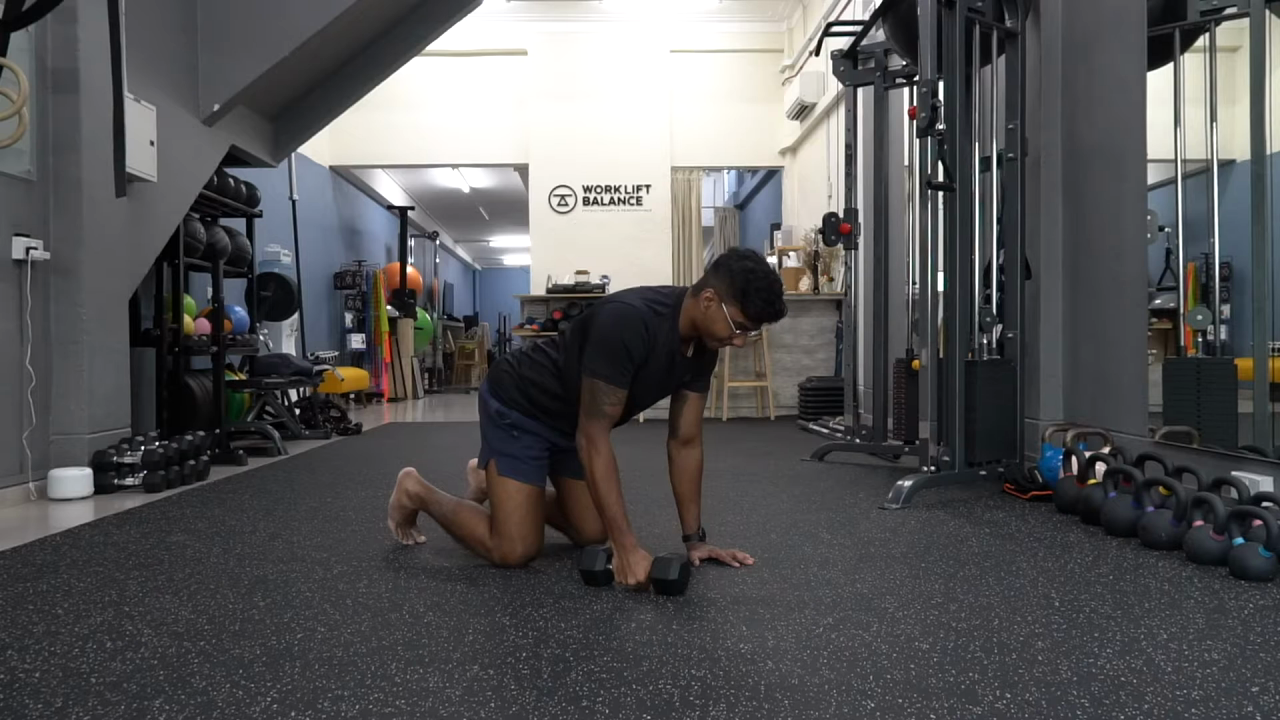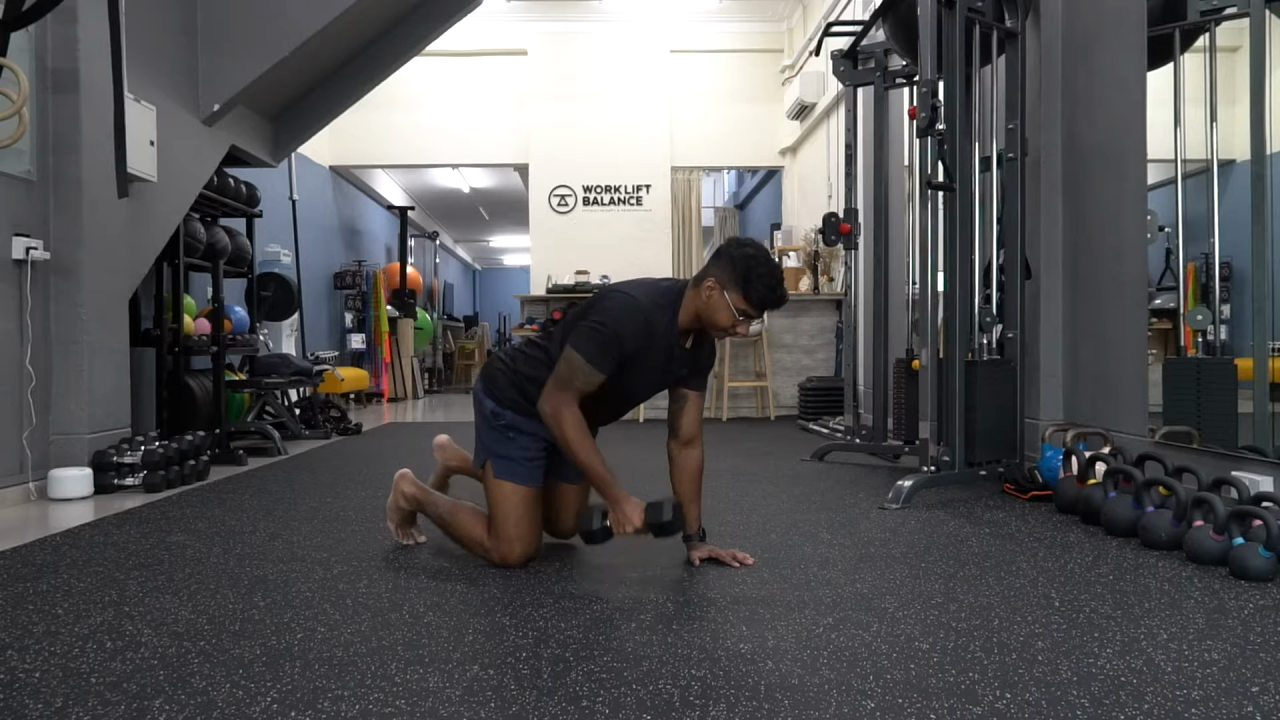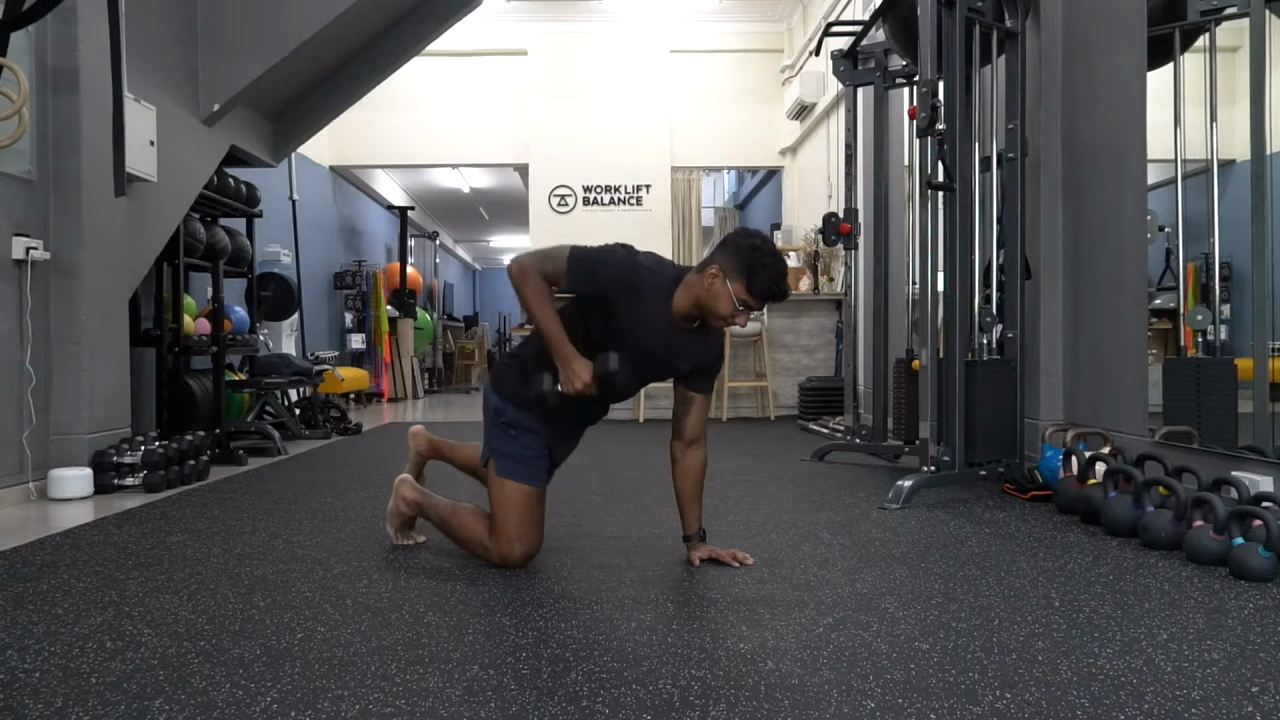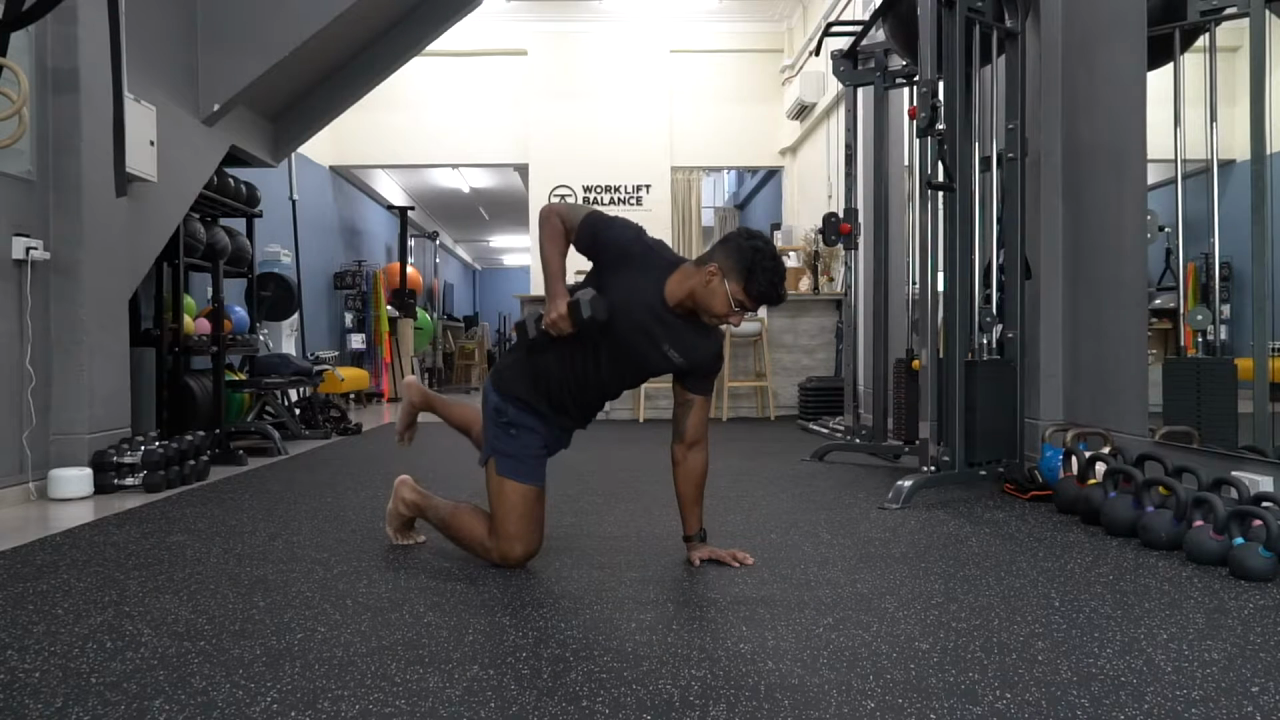
dt=0.5s
person 1, frame 1
left shoulder: (702, 348)
right shoulder: (628, 321)
left elbow: (685, 442)
right elbow: (593, 437)
left wrist: (694, 539)
right wrist: (626, 545)
left hip: (570, 416)
right hip: (518, 405)
left knee: (591, 534)
right knee: (514, 550)
left ankle: (491, 480)
right ankle: (416, 492)
person 1, frame 2
left shoulder: (700, 346)
right shoulder: (631, 311)
left elbow: (685, 442)
right elbow: (556, 403)
left wrist: (695, 538)
right wrist: (616, 497)
left hip: (564, 415)
right hip: (514, 402)
left knee: (562, 526)
right knee: (513, 550)
left ankle: (457, 458)
right ankle: (412, 493)
person 1, frame 3
left shoulder: (707, 347)
right shoulder: (632, 275)
left elbow: (688, 442)
right elbow: (525, 268)
left wrist: (694, 539)
right wrist: (567, 359)
left hip: (568, 410)
right hip: (522, 398)
left knee: (514, 487)
right knee: (513, 550)
left ankle: (429, 445)
right ankle: (413, 499)
person 1, frame 4
left shoulder: (703, 348)
right shoulder: (631, 251)
left elbow: (689, 444)
right elbow: (553, 215)
left wrist: (695, 539)
right wrist: (556, 295)
left hip: (569, 413)
right hip: (521, 393)
left knee: (501, 445)
right knee: (513, 549)
left ankle: (422, 398)
right ankle: (414, 499)
